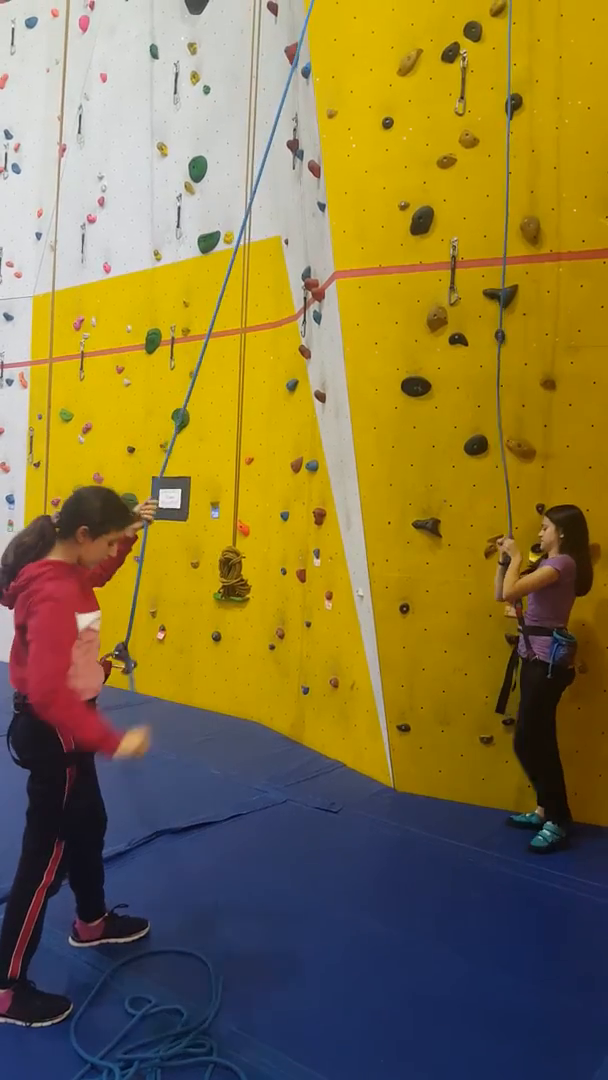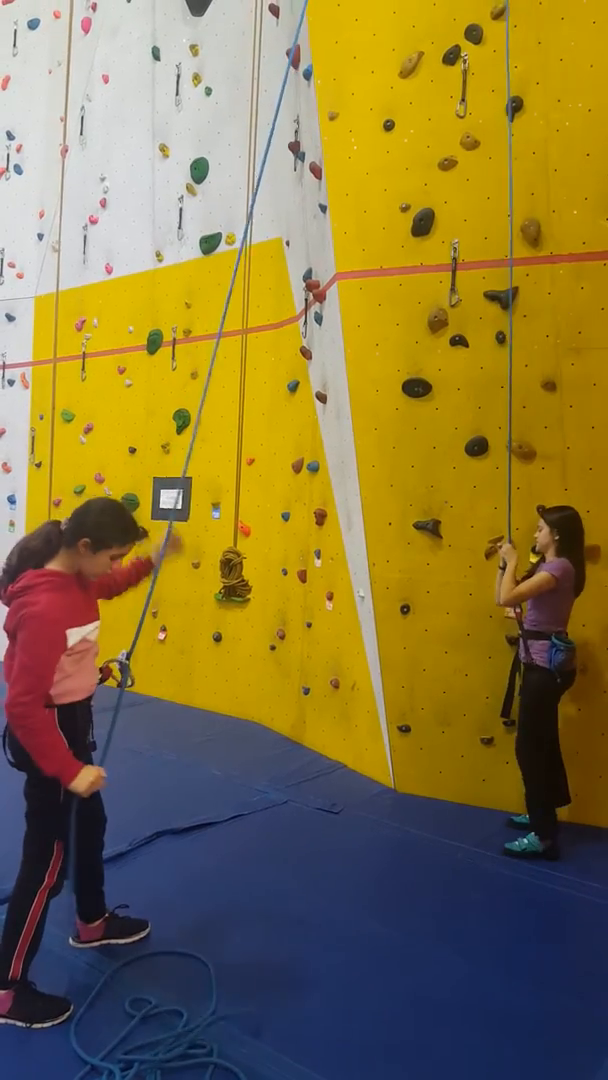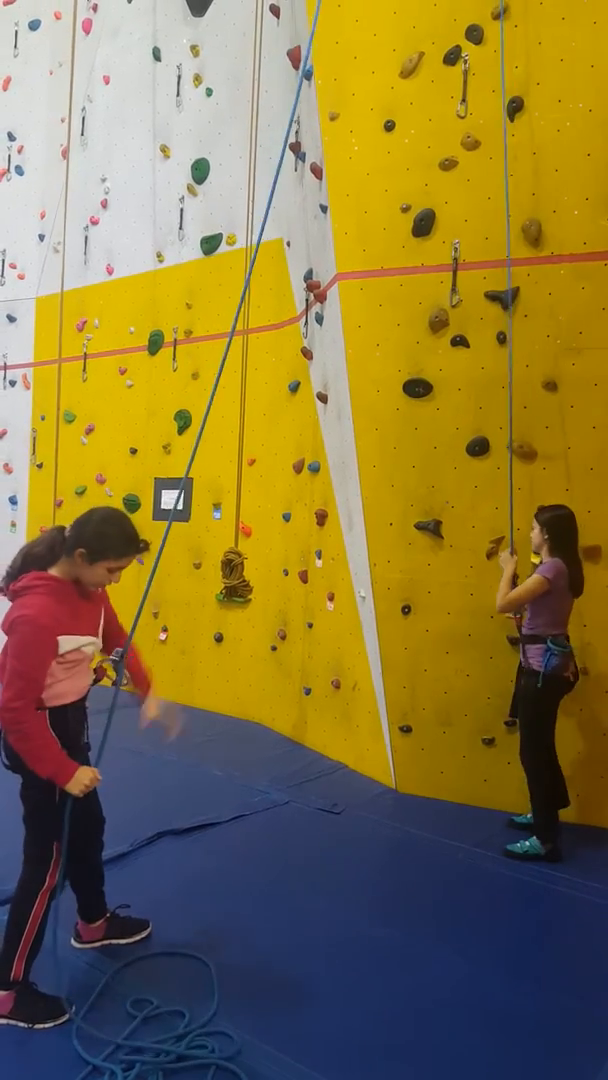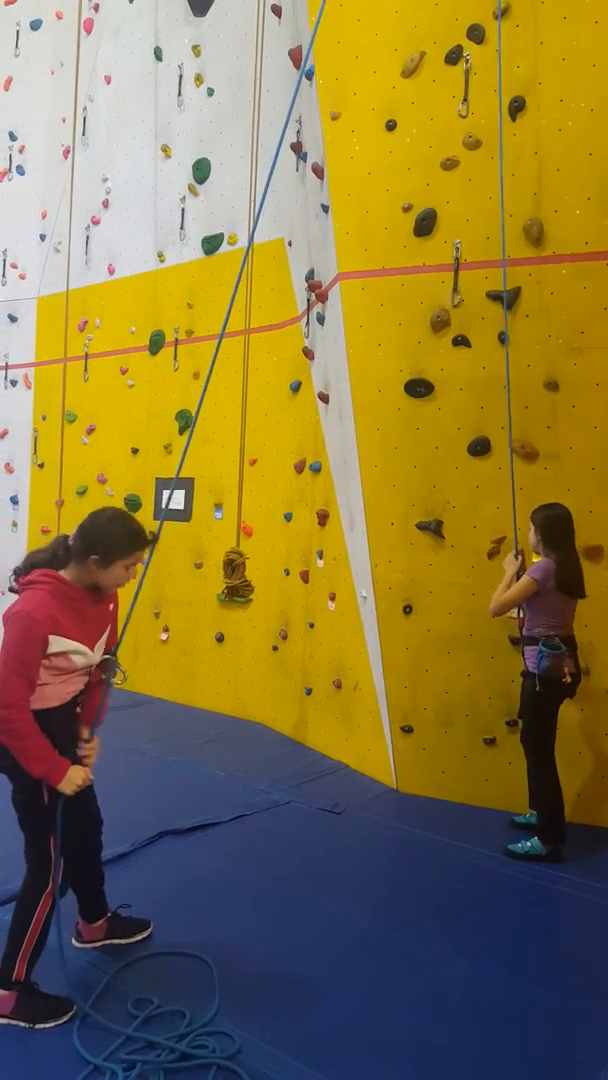
dt=0.2s
person 1, frame 1
left shoulder: (63, 570)
right shoulder: (52, 596)
left elbow: (98, 572)
right elbow: (44, 691)
left wrist: (131, 532)
right wrist: (111, 740)
left hip: (64, 724)
right hip: (52, 730)
left knee: (87, 824)
right knee: (45, 854)
left ankle: (92, 921)
person 1, frame 2
left shoulder: (74, 577)
right shoulder: (43, 608)
left elbow: (108, 584)
left wrist: (152, 562)
right wrist: (68, 769)
left hip: (70, 723)
right hip: (48, 734)
left knee: (89, 826)
right knee: (47, 857)
left ankle: (93, 921)
person 1, frame 3
left shoulder: (85, 588)
left elbow: (111, 639)
left wrist: (145, 688)
right wrist: (63, 771)
left hip: (69, 722)
left knee: (87, 827)
right knee: (47, 858)
left ankle: (94, 922)
person 1, frame 4
left shoulder: (102, 596)
left wrist: (86, 728)
right wrist: (55, 770)
left hip: (63, 726)
left knee: (85, 828)
right knee: (50, 861)
left ankle: (95, 922)
person 2, frame 1
left shoulder: (563, 563)
right shoulder: (548, 564)
left elbow: (510, 591)
right elbow: (501, 594)
left wrist: (516, 556)
right wrist: (505, 559)
left hip: (547, 661)
right hip: (538, 659)
left knee: (526, 741)
right knee: (541, 739)
left ankle: (559, 819)
right ankle: (547, 810)
person 2, frame 2
left shoulder: (559, 567)
right shoulder: (548, 566)
left elbow: (506, 598)
right elbow: (508, 597)
left wrist: (512, 562)
right wrist: (505, 563)
left hip: (546, 665)
right hip: (541, 662)
left knee: (528, 747)
right knee: (543, 742)
left ankle: (543, 835)
right ankle: (543, 813)
person 2, frame 3
left shoulder: (552, 568)
right shoulder: (557, 567)
left elbow: (503, 604)
right elbow: (523, 606)
left wrist: (508, 570)
right wrist: (513, 571)
left hip: (545, 666)
right hip: (549, 664)
left knee: (533, 750)
right knee: (539, 744)
left ankle: (546, 840)
right ankle: (544, 812)
person 2, frame 4
left shoulder: (544, 568)
right shoulder: (567, 568)
left elbow: (496, 607)
left wrist: (510, 572)
right wrist: (521, 574)
left hip: (545, 667)
right hip: (560, 665)
left knee: (539, 749)
right knee: (535, 741)
left ankle: (549, 840)
right ankle: (542, 813)
